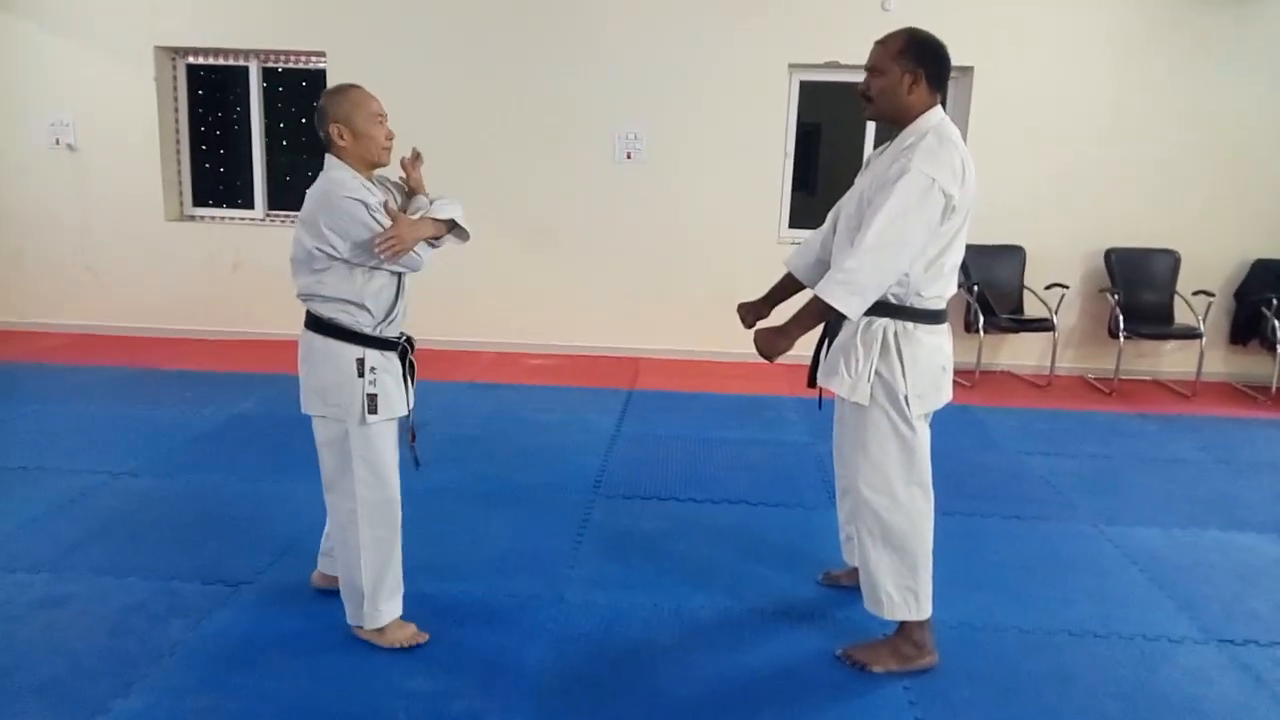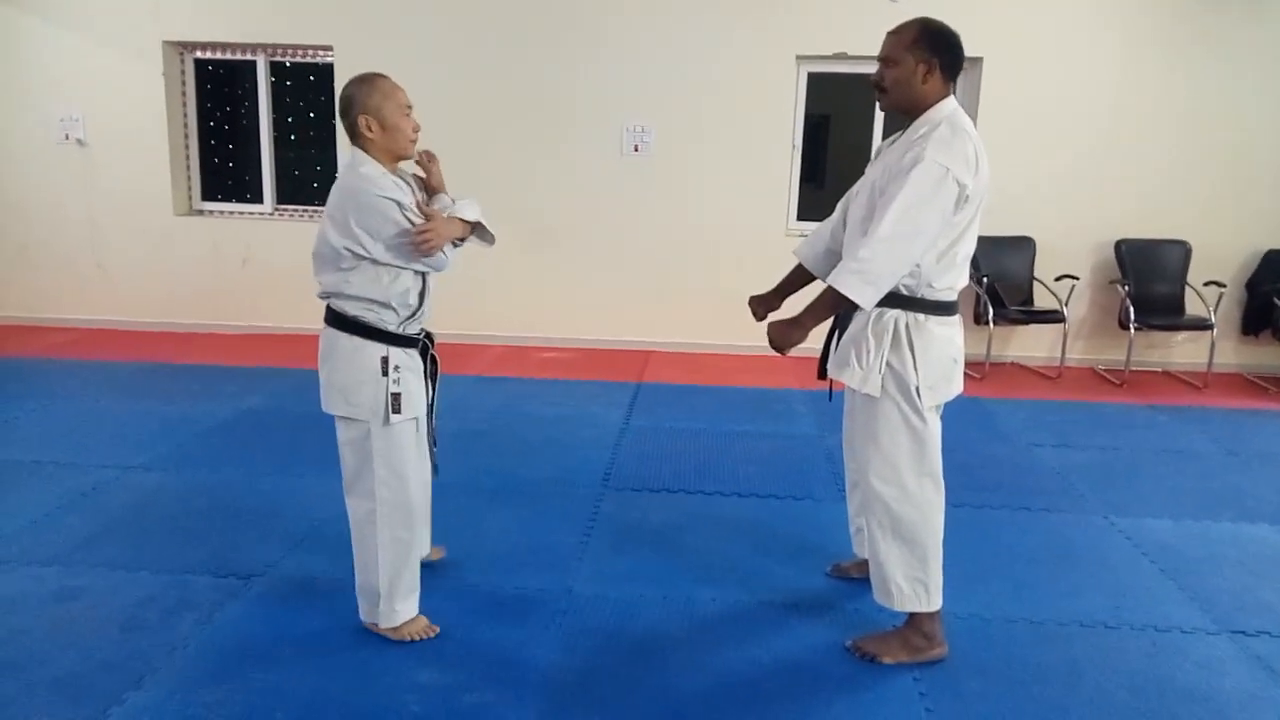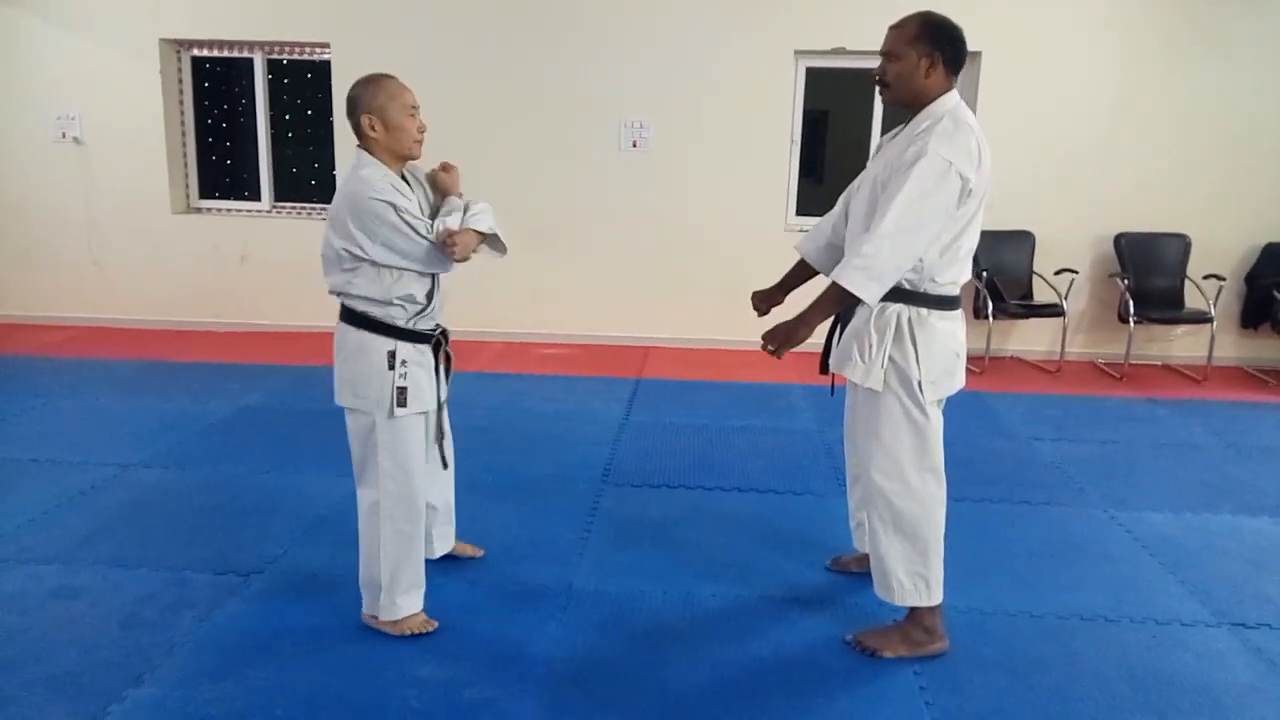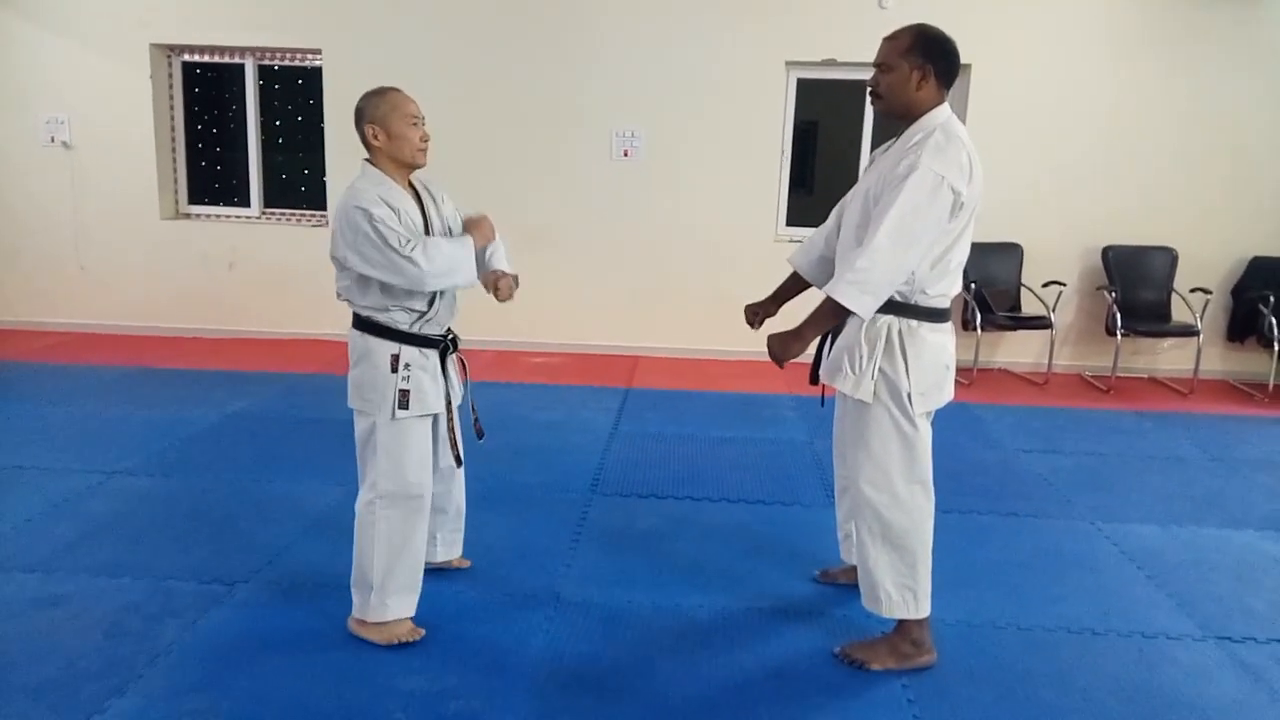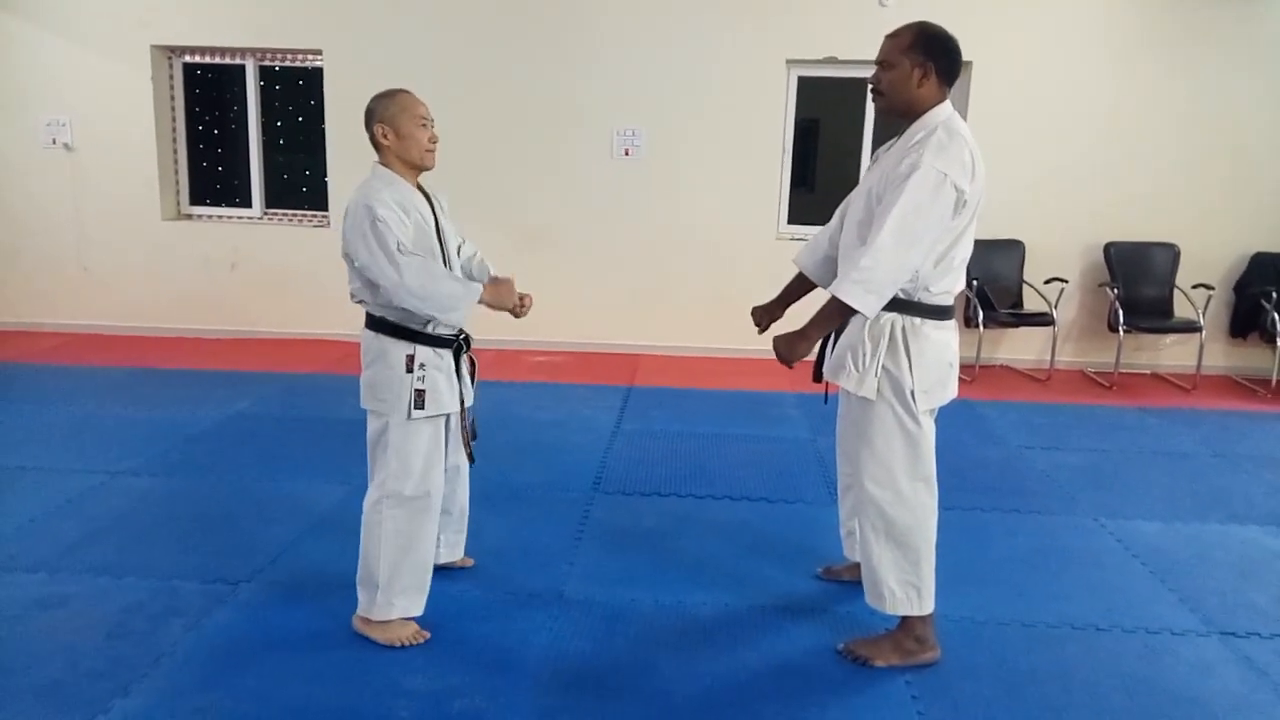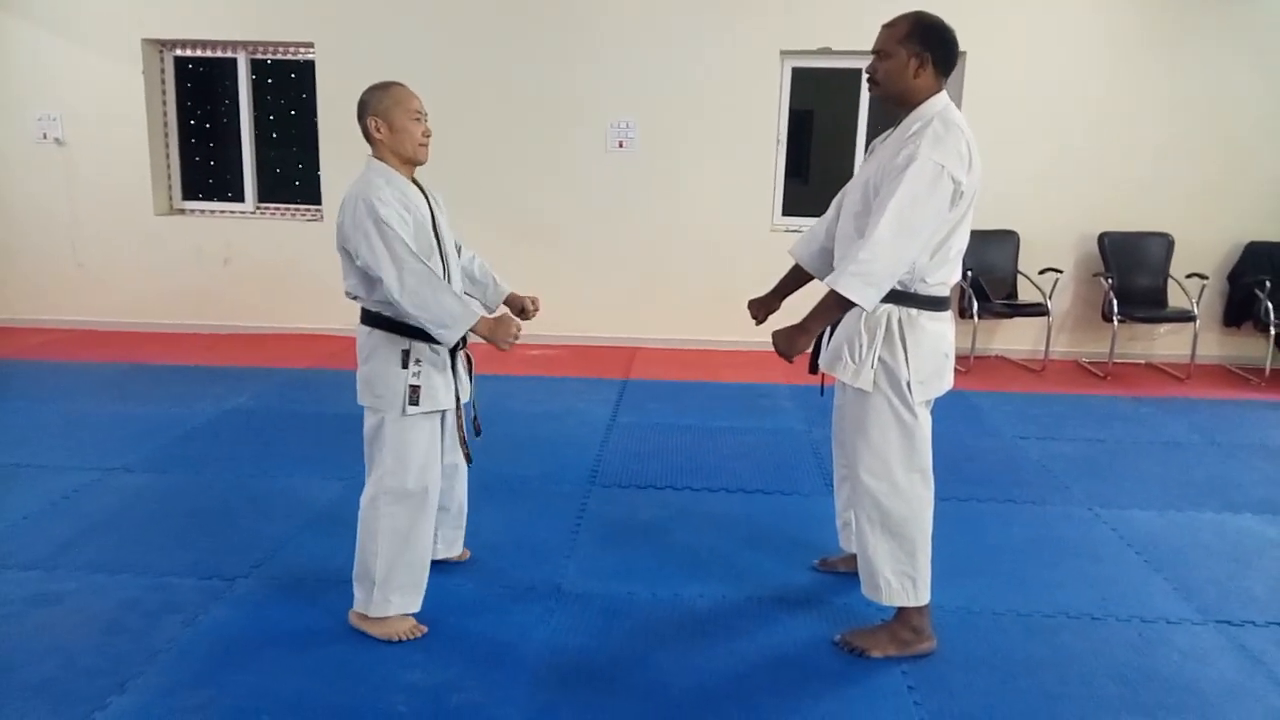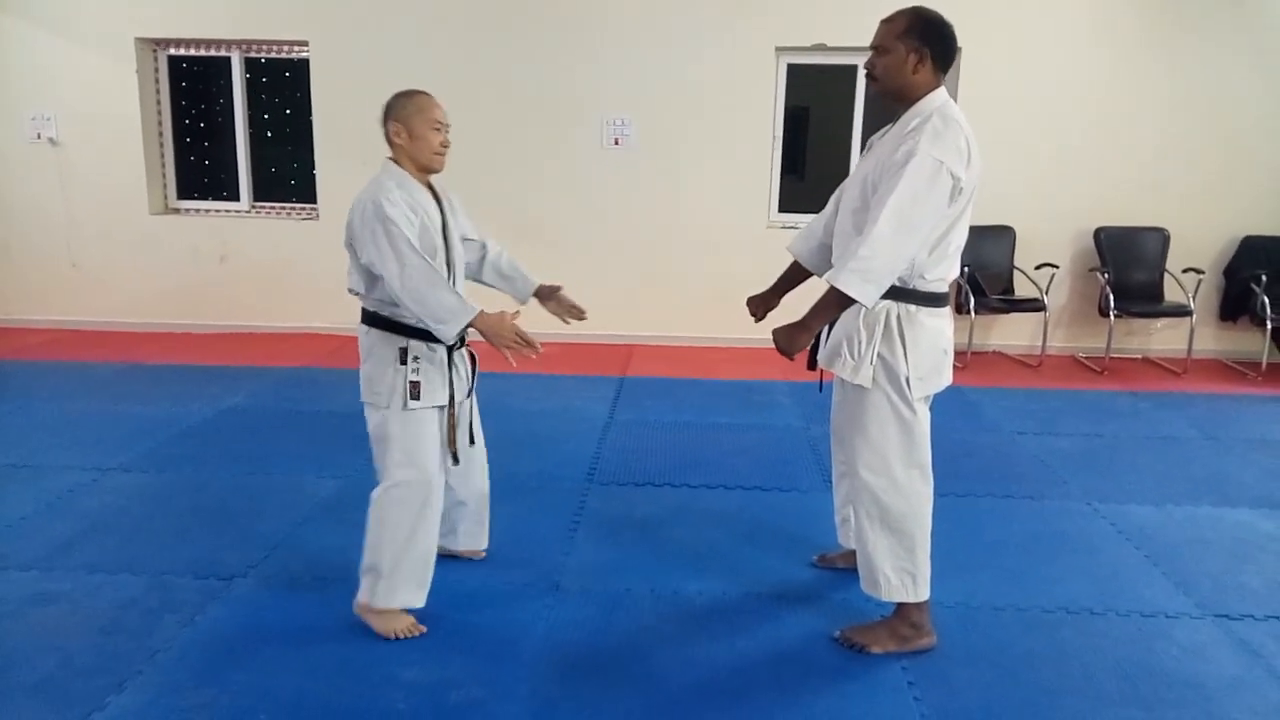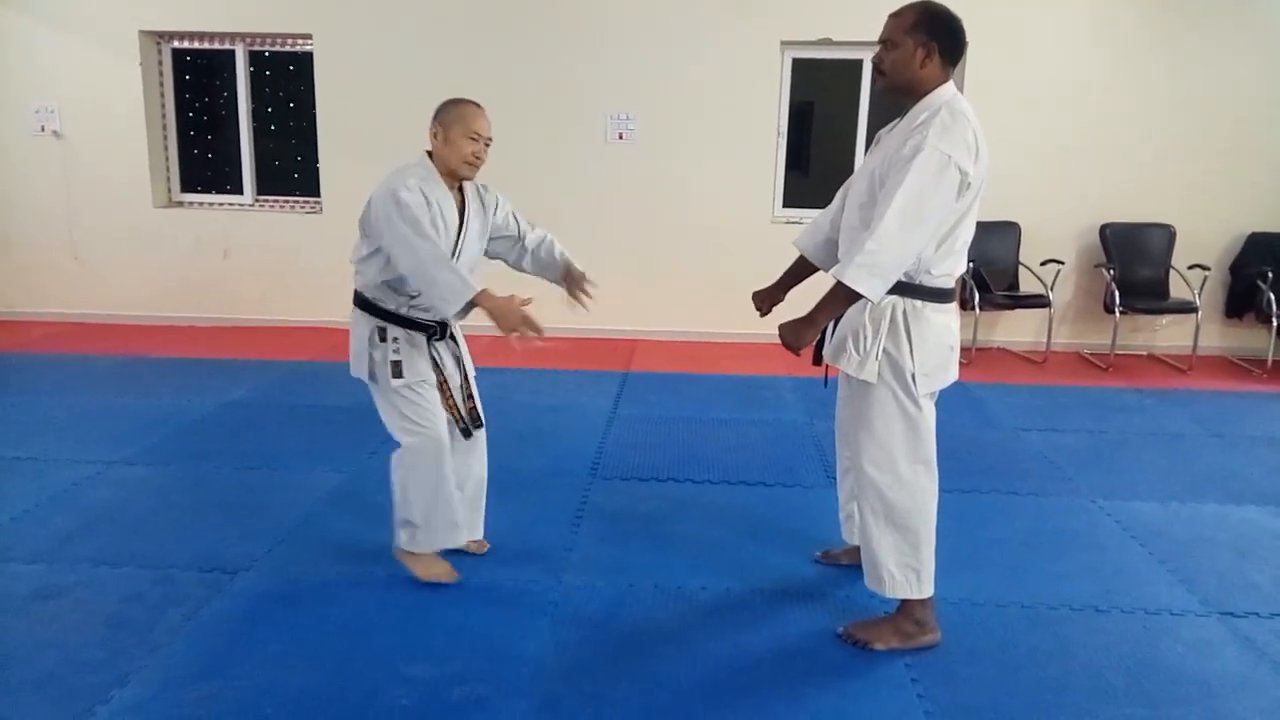
dt=0.3s
person 1, frame 1
left shoulder: (932, 157)
right shoulder: (900, 151)
left elbow: (870, 261)
right elbow: (833, 237)
left wrist: (788, 332)
right wrist: (766, 301)
left hip: (895, 344)
right hip: (872, 337)
left knee: (890, 482)
right knee: (862, 468)
left ankle: (914, 635)
right ankle: (868, 565)
person 1, frame 2
left shoulder: (945, 148)
right shoulder: (910, 142)
left elbow: (883, 252)
right elbow: (842, 228)
left wrist: (801, 325)
right wrist: (777, 295)
left hip: (907, 335)
right hip: (881, 328)
left knee: (900, 473)
right knee: (871, 460)
left ankle: (924, 627)
right ankle: (877, 557)
person 1, frame 3
left shoulder: (948, 142)
right shoulder: (910, 136)
left elbow: (886, 248)
right elbow: (843, 223)
left wrist: (804, 323)
right wrist: (779, 289)
left hip: (908, 331)
right hip: (881, 322)
left knee: (904, 468)
right knee: (872, 454)
left ankle: (925, 620)
right ankle: (878, 551)
person 1, frame 4
left shoulder: (939, 154)
right shoulder: (903, 149)
left elbow: (881, 261)
right elbow: (836, 235)
left wrist: (802, 335)
right wrist: (773, 302)
left hip: (898, 342)
right hip: (873, 334)
left knee: (890, 479)
right knee: (860, 465)
left ankle: (912, 633)
right ankle: (865, 563)
person 1, frame 5
left shoulder: (941, 151)
right shoulder: (906, 146)
left elbow: (883, 259)
right elbow: (840, 235)
left wrist: (807, 335)
right wrist: (779, 303)
left hip: (901, 340)
right hip: (875, 333)
left knee: (894, 477)
right knee: (864, 463)
left ankle: (916, 630)
right ankle: (869, 560)
person 1, frame 6
left shoulder: (937, 142)
right shoulder: (903, 137)
left elbow: (882, 252)
right elbow: (836, 226)
left wrist: (806, 329)
right wrist: (776, 295)
left hip: (897, 332)
right hip: (871, 324)
left knee: (890, 468)
right knee: (859, 454)
left ankle: (912, 620)
right ankle: (865, 550)
person 1, frame 7
left shoulder: (936, 138)
right shoulder: (899, 134)
left elbow: (882, 248)
right elbow: (835, 222)
left wrist: (807, 327)
right wrist: (774, 293)
left hip: (896, 327)
right hip: (869, 321)
left knee: (889, 465)
right knee: (857, 451)
left ankle: (912, 617)
right ankle: (864, 547)
person 1, frame 8
left shoulder: (944, 132)
right shoulder: (908, 128)
left elbow: (890, 244)
right elbow: (842, 216)
left wrist: (813, 321)
right wrist: (780, 288)
left hip: (902, 323)
right hip: (876, 315)
left knee: (894, 459)
right knee: (863, 446)
left ankle: (915, 613)
right ankle: (868, 543)
person 2, frame 1
left shoulder: (375, 187)
right shoulder: (337, 197)
left elbow: (446, 216)
right elbow: (410, 257)
left wrist: (422, 221)
right wrist: (418, 199)
left hip: (373, 354)
right hip: (348, 359)
left knee: (364, 479)
right knee: (368, 489)
left ankle: (335, 565)
right ankle: (374, 613)
person 2, frame 2
left shoulder: (394, 180)
right shoulder: (366, 193)
left elbow: (466, 213)
right elbow: (435, 256)
left wrist: (451, 222)
right wrist: (440, 201)
left hip: (393, 350)
right hip: (369, 356)
left knee: (411, 464)
right knee: (387, 487)
left ankle: (408, 546)
right ankle: (387, 610)
person 2, frame 3
left shoulder: (408, 178)
right shoulder: (366, 194)
left elbow: (469, 207)
right elbow: (434, 249)
left wrist: (469, 232)
right wrist: (449, 199)
left hip: (416, 347)
right hip: (380, 355)
left knee: (430, 456)
right knee: (393, 481)
left ankle: (435, 539)
right ankle: (387, 605)
person 2, frame 4
left shoulder: (424, 191)
right shoulder: (361, 205)
left elbow: (479, 234)
right elbow: (417, 266)
left wrist: (496, 272)
right wrist: (470, 243)
left hip: (433, 352)
right hip: (391, 359)
left knee: (442, 463)
right knee: (396, 482)
left ankle: (435, 548)
right ankle: (375, 610)
person 2, frame 5
left shoulder: (426, 198)
right shoulder: (373, 203)
left elbow: (461, 258)
right elbow: (407, 280)
left wrist: (502, 291)
right wrist: (482, 296)
left hip: (440, 354)
right hip: (403, 358)
left knee: (448, 464)
right knee: (403, 483)
left ankle: (438, 548)
right ankle: (379, 609)
person 2, frame 6
left shoulder: (418, 193)
right shoulder: (371, 199)
left elbow: (457, 260)
right elbow: (410, 281)
left wrist: (506, 298)
right wrist: (481, 323)
left hip: (436, 349)
right hip: (400, 354)
left knee: (446, 460)
right knee: (402, 480)
left ankle: (437, 544)
right ankle: (376, 605)
person 2, frame 7
left shoulder: (439, 198)
right shoulder: (382, 199)
left elbow: (478, 254)
right elbow: (411, 279)
left wrist: (539, 290)
right wrist: (484, 322)
left hip: (444, 347)
right hip: (397, 352)
left knee: (463, 452)
right knee: (412, 474)
left ankle: (455, 537)
right ankle: (382, 596)
person 2, frame 8
left shoulder: (481, 198)
right shoulder: (404, 191)
left elbow: (524, 241)
right elbow: (424, 259)
left wrist: (565, 269)
right wrist: (489, 302)
left hip: (439, 333)
right hip: (390, 335)
left knee: (465, 431)
right knee: (425, 436)
left ankle: (456, 528)
right ankle: (416, 542)
